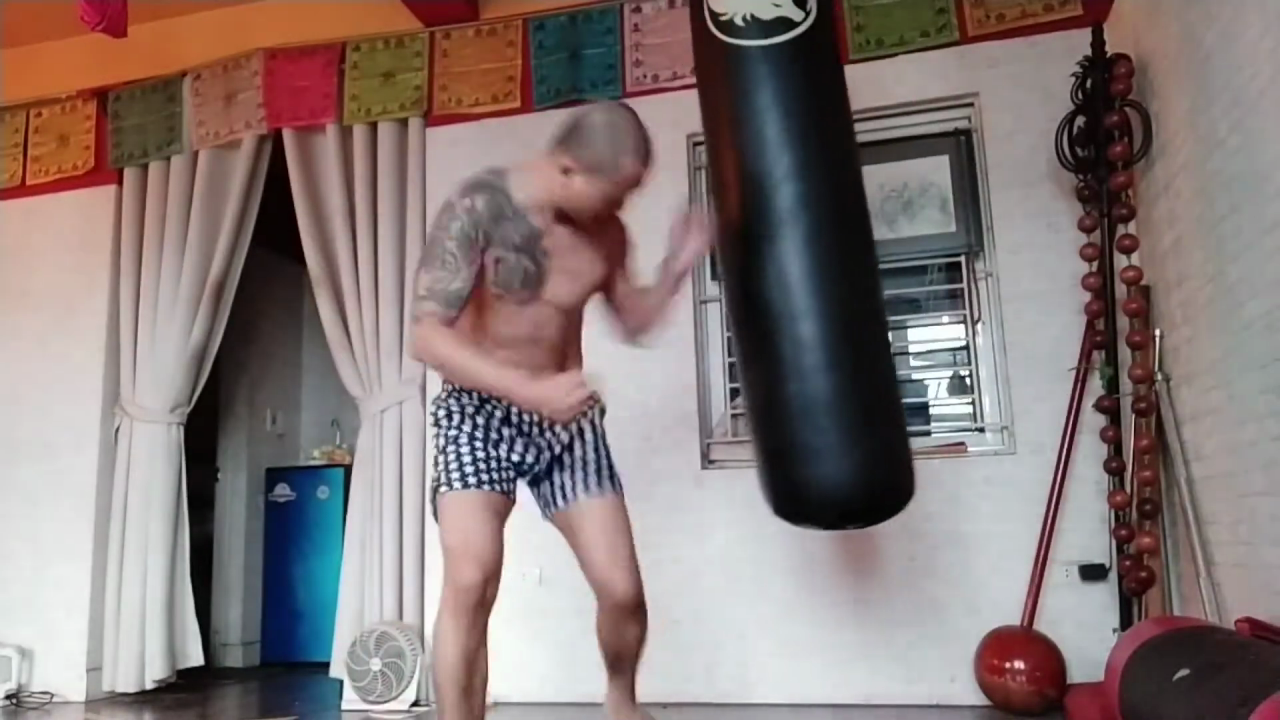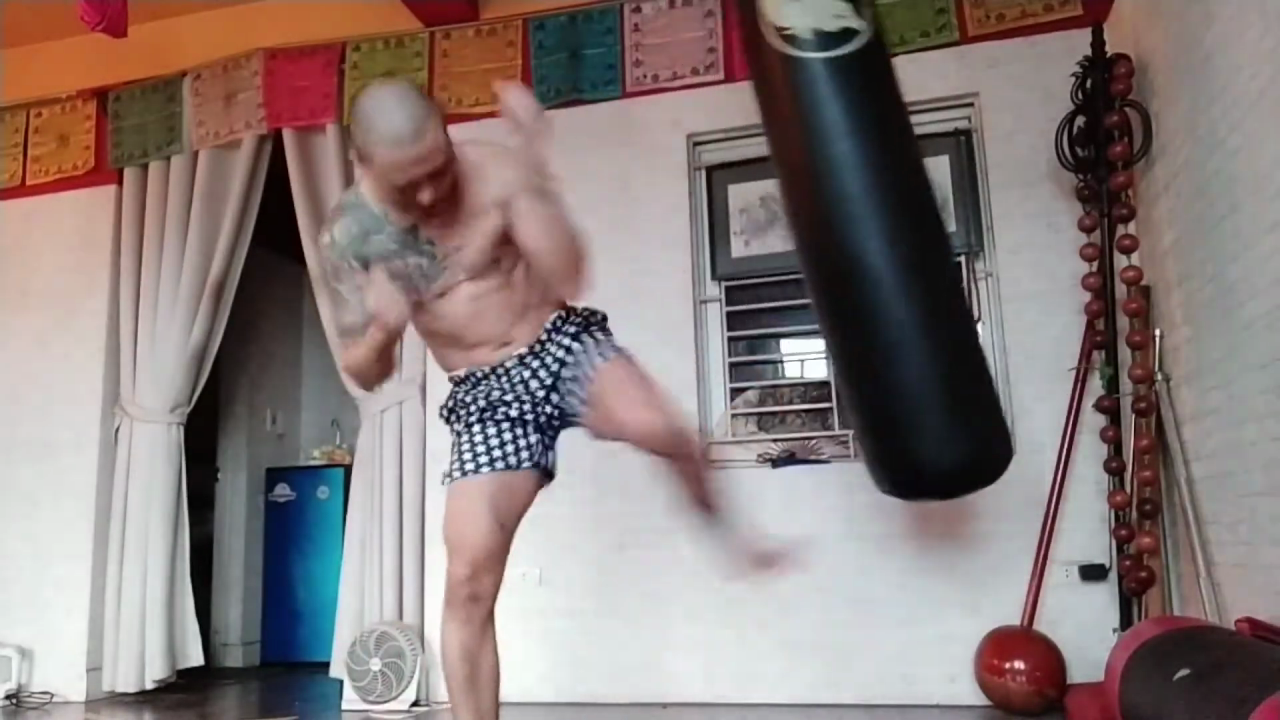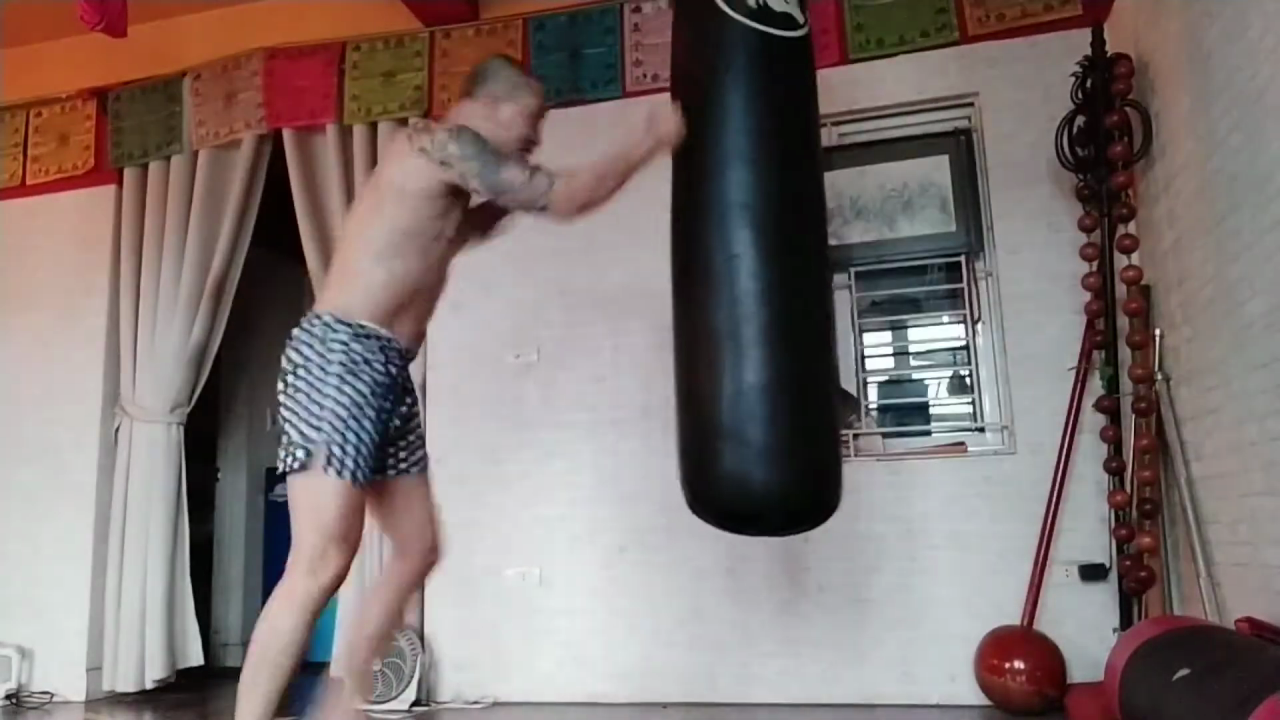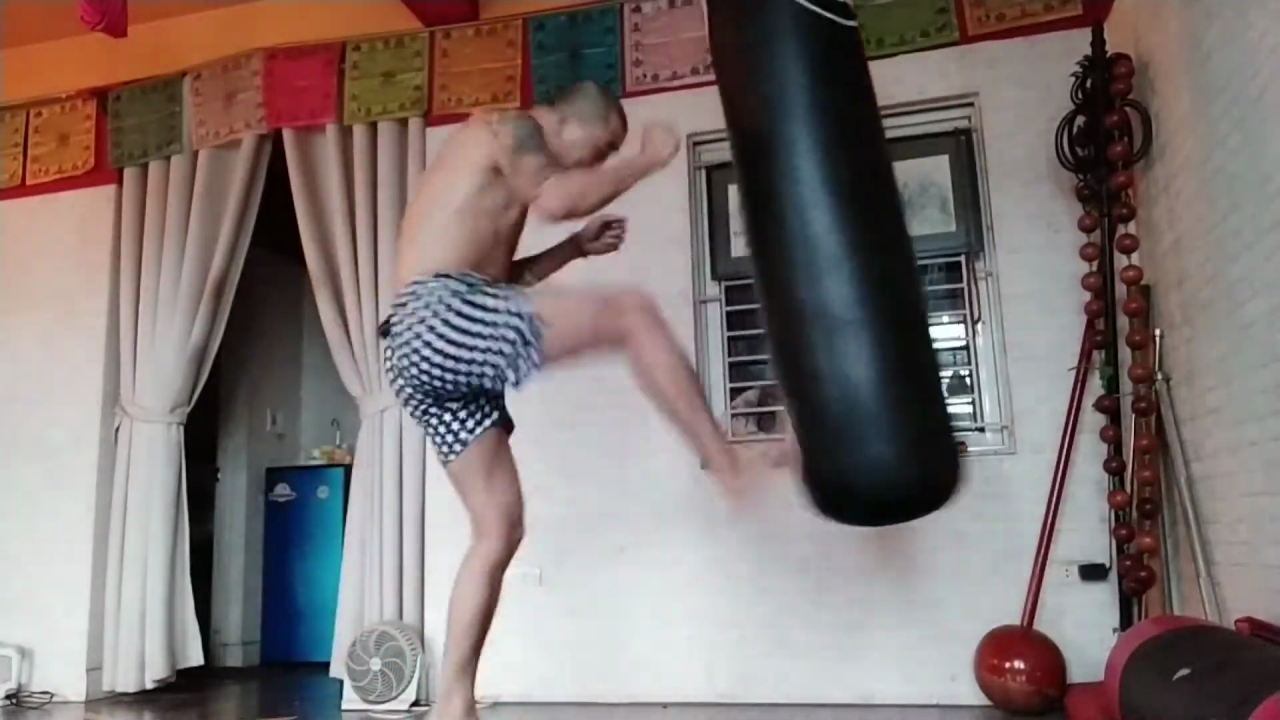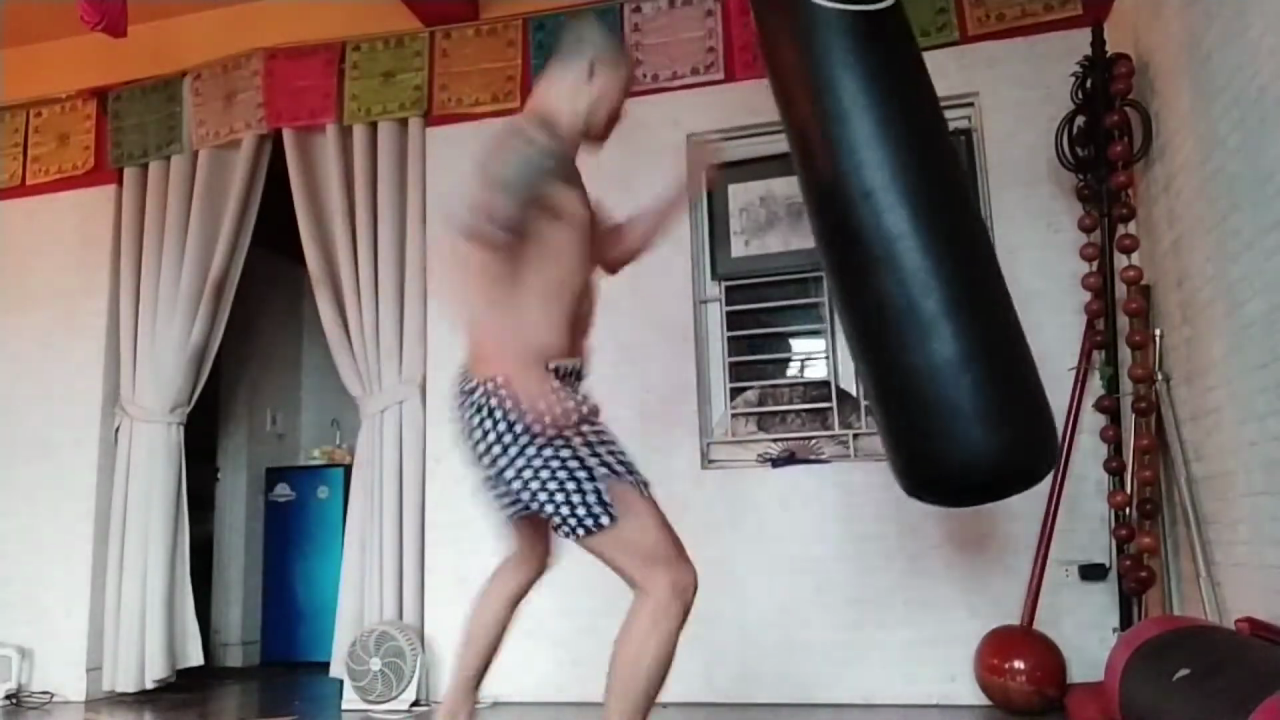
dt=0.4s
person 1, frame 1
left shoulder: (604, 229)
right shoulder: (477, 205)
left elbow: (634, 322)
right elbow: (426, 336)
left wrist: (678, 264)
right wrist: (525, 387)
left hip: (564, 417)
right hip: (477, 412)
left knee: (621, 590)
right knee: (470, 579)
person 1, frame 2
left shoulder: (486, 168)
right shoulder: (348, 234)
left elbow: (566, 282)
right elbow: (366, 373)
left wrist: (528, 176)
right wrist: (381, 328)
left hip: (562, 345)
right hip: (486, 400)
left knee: (663, 431)
right knee: (468, 584)
left ankle: (723, 528)
person 1, frame 3
left shoulder: (447, 162)
right shoulder: (445, 143)
left elbow: (460, 228)
right elbow: (563, 198)
left wrist: (489, 212)
right wrist: (649, 136)
left hip: (376, 369)
right hip: (339, 359)
left knee: (417, 546)
right knee: (318, 565)
person 1, frame 4
left shoulder: (500, 167)
right shoulder: (509, 129)
left elbow: (500, 277)
right elbow: (555, 199)
left wrist: (577, 248)
right wrist: (643, 161)
left hip: (430, 344)
right hip: (440, 313)
left knee: (500, 527)
right knee: (634, 313)
right ankle: (723, 456)
person 1, frame 5
left shoulder: (543, 166)
right shoulder: (533, 148)
left elbow: (607, 254)
right elbow: (479, 241)
left wrist: (681, 195)
right wrist: (522, 366)
left hip: (499, 407)
right hip: (525, 411)
left knee: (528, 560)
right knee: (668, 580)
